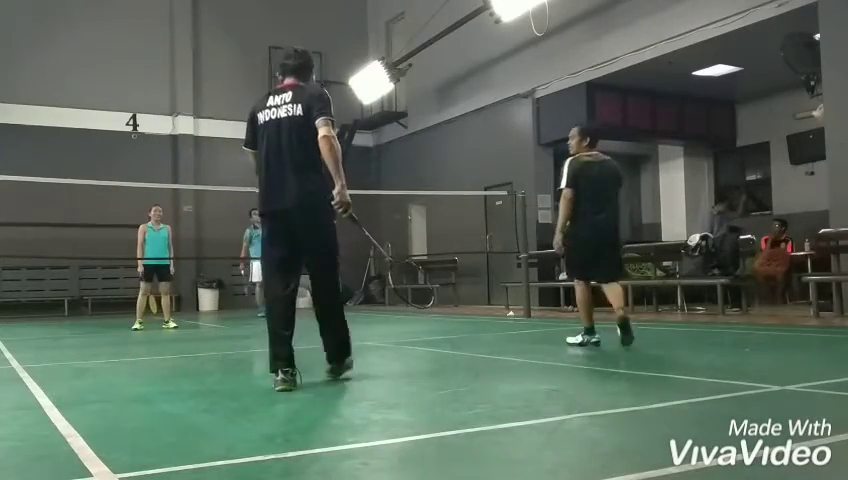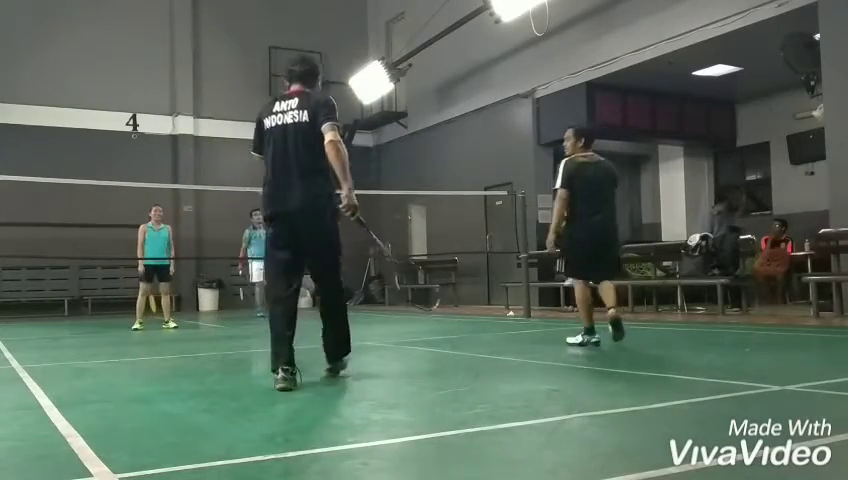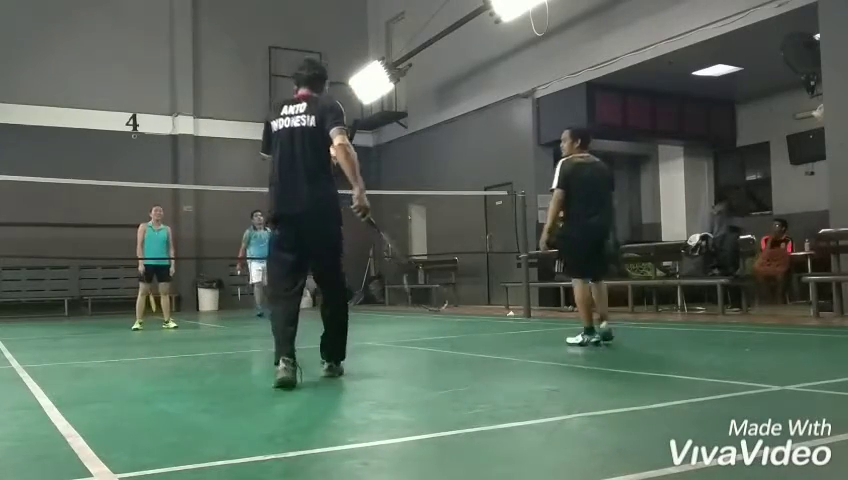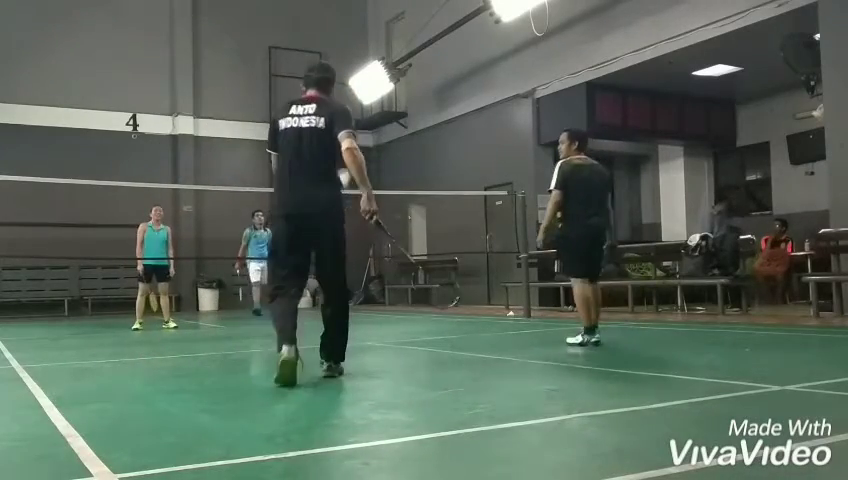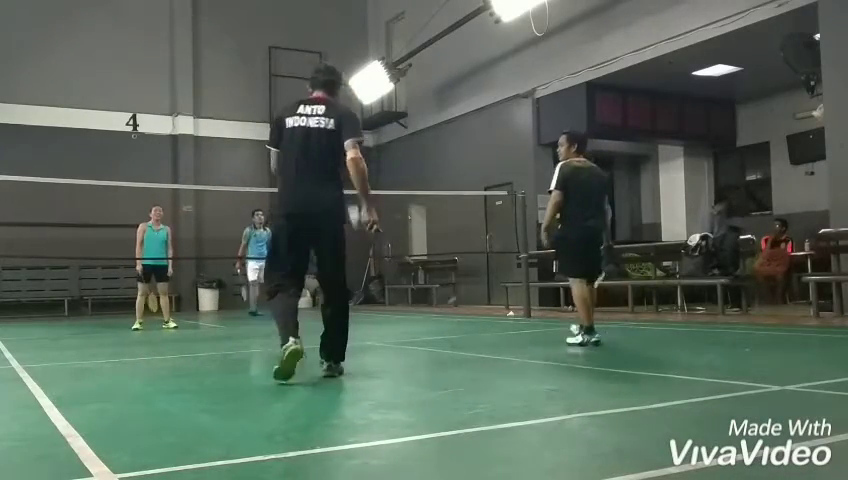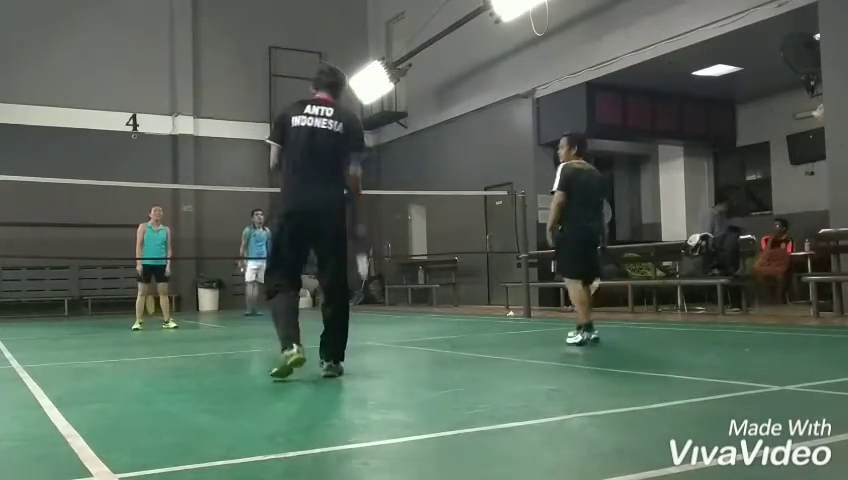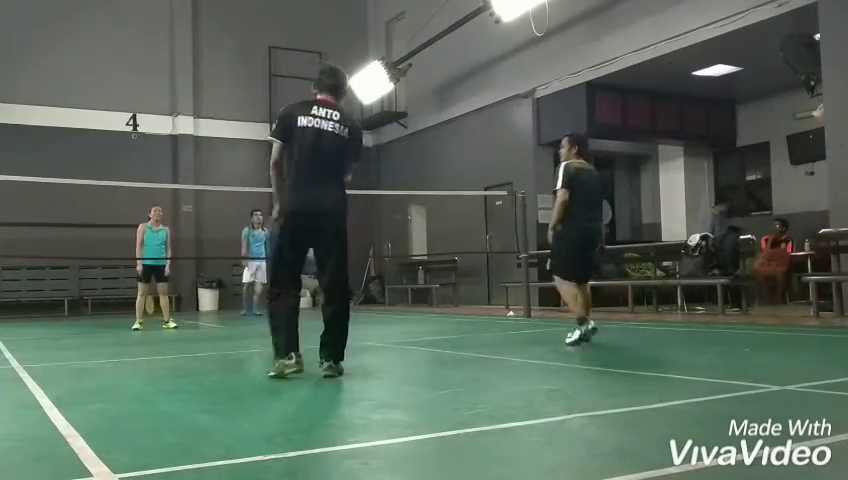
dt=0.1s
person 1, frame 1
left shoulder: (260, 107)
right shoulder: (315, 95)
right elbow: (325, 137)
right wrist: (340, 184)
left hip: (273, 207)
right hip: (311, 203)
left knee: (278, 288)
right knee: (325, 284)
left ankle: (283, 368)
right ankle: (337, 359)
person 1, frame 2
left shoulder: (267, 112)
right shoulder: (320, 102)
right elbow: (332, 141)
right wrist: (347, 187)
left hip: (278, 210)
right hip: (315, 207)
left knee: (281, 289)
right knee: (329, 286)
left ankle: (283, 366)
right ankle: (335, 358)
person 1, frame 3
left shoulder: (274, 114)
right shoulder: (327, 106)
right elbow: (341, 145)
right wrist: (358, 189)
left hip: (284, 212)
right hip: (321, 210)
left knee: (283, 289)
right knee: (332, 287)
left ankle: (285, 359)
right ankle: (332, 359)
person 1, frame 4
left shoulder: (281, 115)
right shoulder: (336, 111)
right elbow: (349, 150)
right wrist: (367, 195)
left hip: (288, 211)
right hip: (326, 210)
left knee: (284, 285)
right knee: (334, 286)
left ankle: (287, 345)
right ankle: (332, 359)
person 1, frame 5
left shoulder: (286, 114)
right shoulder: (343, 115)
left elbow: (275, 166)
right elbow: (354, 159)
right wrist: (367, 205)
left hip: (289, 210)
right hip: (329, 210)
left knee: (282, 283)
right knee: (334, 286)
left ankle: (290, 338)
right ankle: (332, 358)
person 1, frame 6
left shoulder: (289, 113)
right shoulder: (349, 120)
left elbow: (275, 163)
right elbow: (353, 173)
left hip: (293, 208)
right hip: (331, 210)
left knee: (281, 282)
right knee: (334, 286)
left ankle: (290, 346)
right ankle: (331, 358)
person 1, frame 7
left shoulder: (292, 112)
right shoulder: (350, 125)
left elbow: (275, 161)
left wrist: (278, 201)
left hip: (295, 208)
right hip: (332, 212)
left knee: (283, 283)
right knee: (335, 286)
left ankle: (287, 354)
right ankle: (331, 358)
person 2, frame 1
left shoulder: (574, 164)
right shoulder: (612, 166)
left elbow: (567, 198)
right elbow: (615, 199)
left wrist: (559, 231)
left hip: (582, 231)
right hip: (609, 230)
left knee: (582, 281)
right knee: (610, 280)
left ankle: (589, 333)
right ankle: (622, 316)
person 2, frame 2
left shoulder: (569, 164)
right shoulder: (607, 166)
left elbow: (562, 199)
right elbow: (612, 200)
left wrist: (553, 231)
right wrist: (611, 228)
left hip: (578, 231)
right hip: (604, 230)
left knee: (581, 280)
right knee: (604, 278)
left ankle: (589, 332)
right ankle: (614, 315)
person 2, frame 3
left shoulder: (566, 165)
right shoulder: (603, 167)
left elbow: (558, 199)
right elbow: (610, 201)
left wrist: (547, 231)
right wrist: (610, 230)
left hip: (576, 231)
right hip: (601, 230)
left knee: (579, 280)
right knee: (597, 278)
left ankle: (589, 333)
right ankle: (604, 322)
person 2, frame 4
left shoulder: (564, 166)
right shoulder: (600, 169)
left elbow: (556, 199)
right elbow: (607, 204)
left wrist: (543, 229)
right wrist: (609, 232)
left hip: (574, 231)
right hip: (597, 230)
left knee: (578, 280)
right knee: (592, 280)
left ankle: (588, 332)
right ankle: (594, 327)
person 2, frame 5
left shoulder: (564, 168)
right shoulder: (598, 172)
left elbow: (556, 200)
right elbow: (605, 207)
left wrist: (546, 228)
right wrist: (606, 234)
left hip: (572, 231)
right hip: (594, 232)
left knee: (577, 280)
right knee: (589, 281)
left ankle: (588, 332)
right ankle: (585, 327)
person 2, frame 6
left shoulder: (565, 168)
right shoulder: (595, 173)
left elbow: (559, 200)
right elbow: (600, 207)
left wrist: (550, 228)
right wrist: (602, 235)
left hip: (572, 232)
right hip: (592, 232)
left knee: (572, 281)
right knee: (586, 281)
left ankle: (585, 329)
right ankle: (584, 329)
person 2, frame 7
left shoulder: (567, 167)
right shoulder: (594, 173)
left elbow: (562, 198)
left wrist: (552, 227)
right wrist: (599, 235)
left hip: (571, 232)
right hip: (591, 232)
left knee: (563, 279)
right knee: (581, 282)
left ankle: (583, 323)
right ankle: (583, 326)
